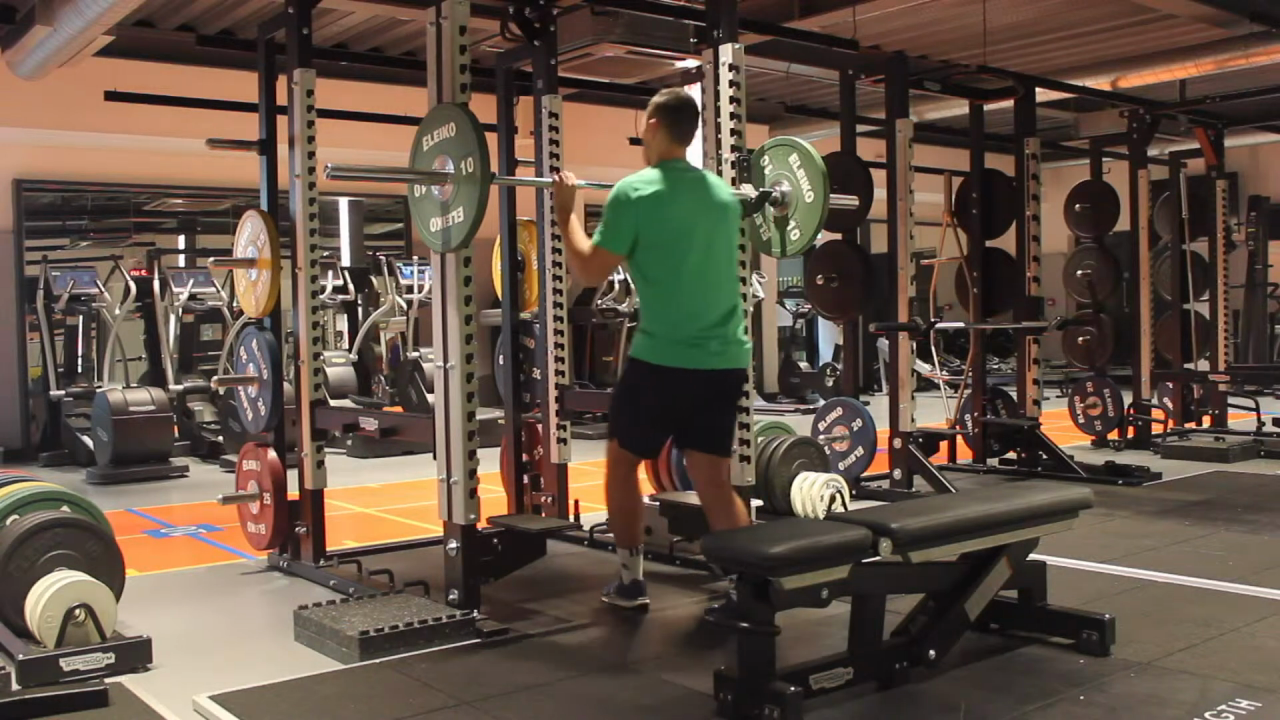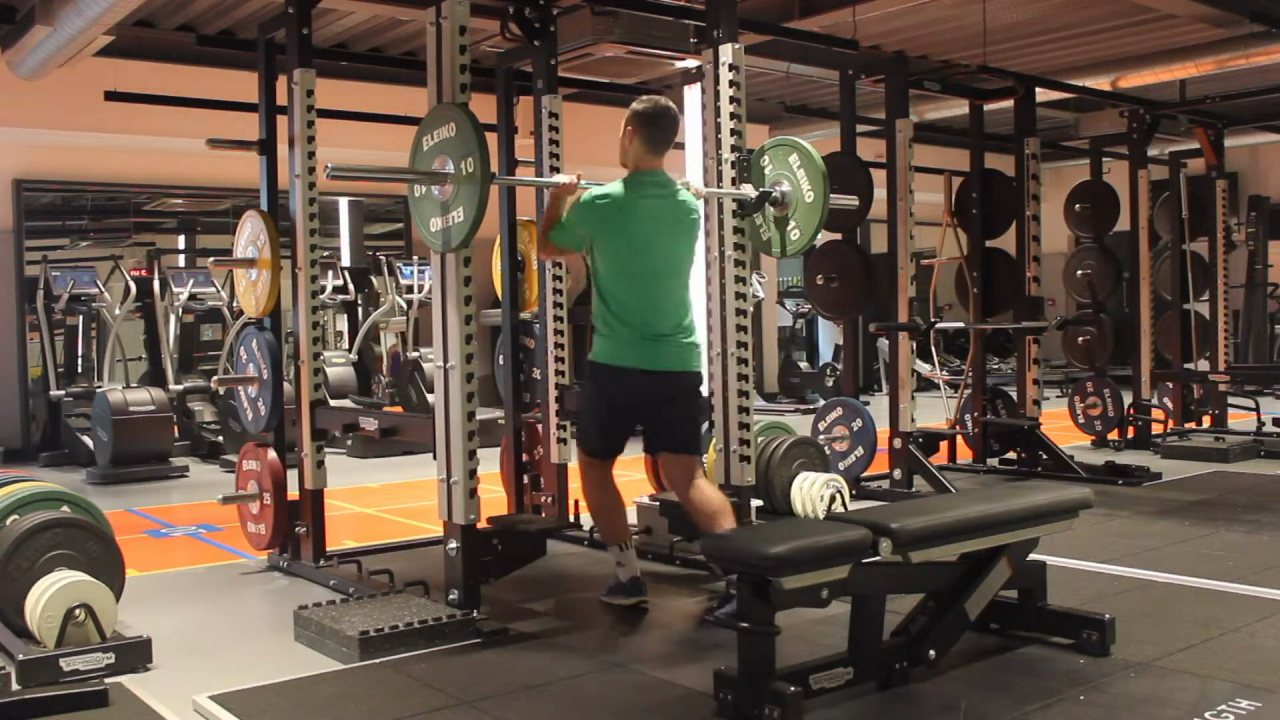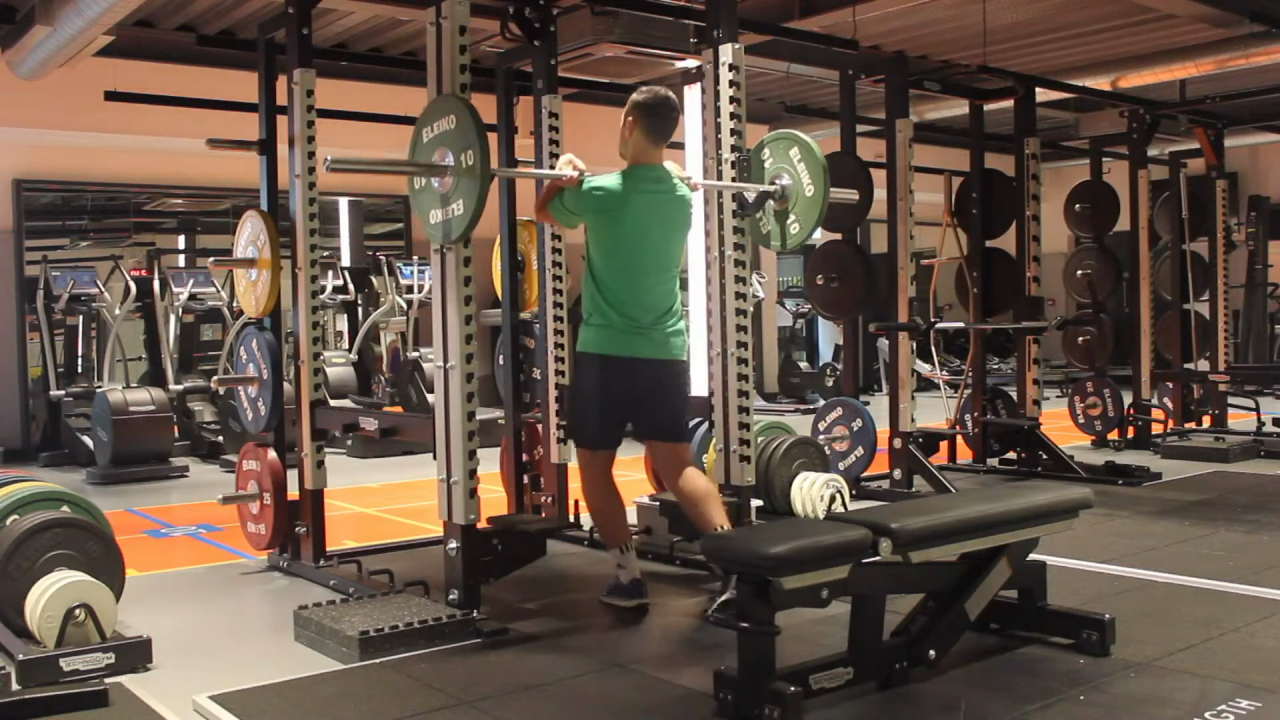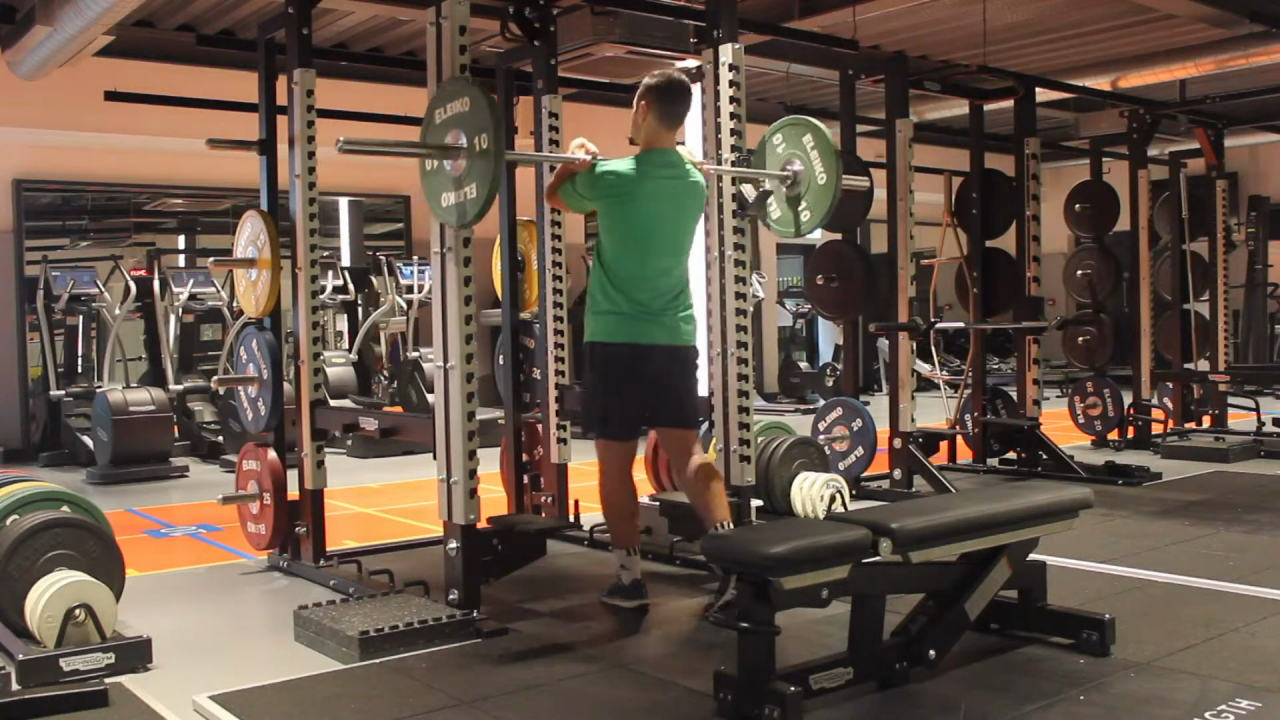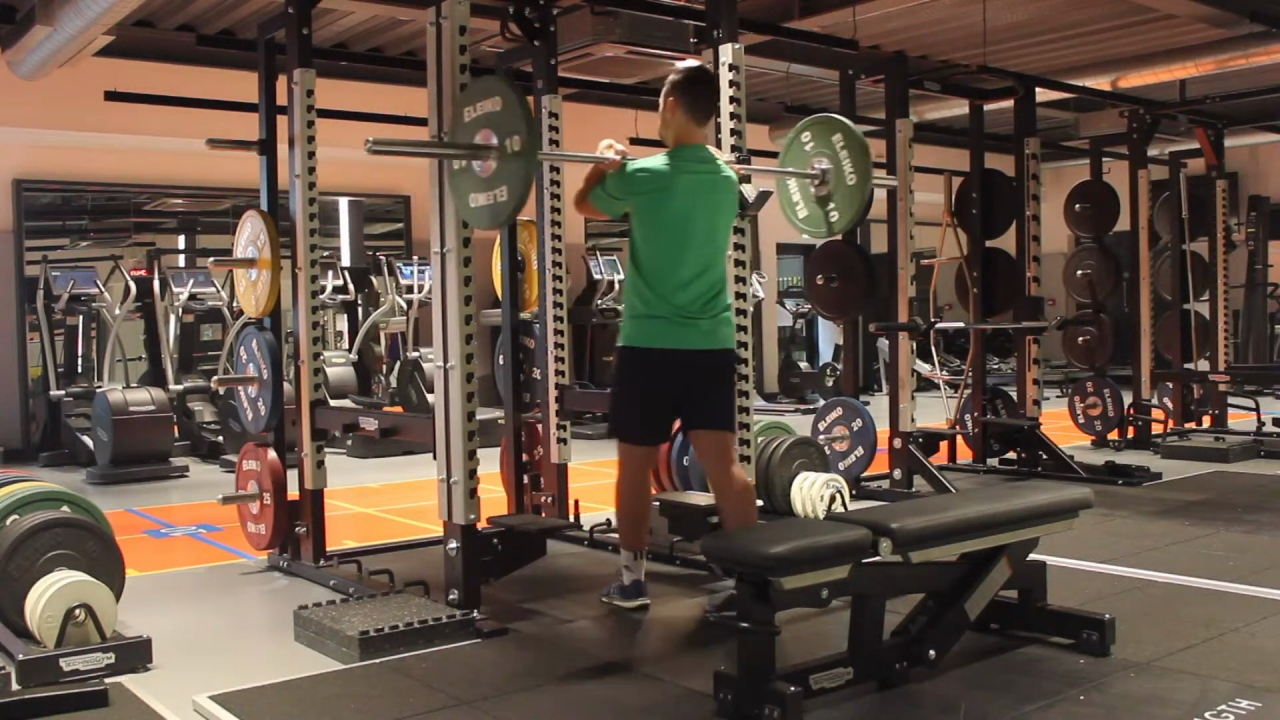
dt=0.3s
person 1, frame 1
left shoulder: (636, 191)
right shoulder: (723, 192)
left elbow: (589, 270)
left wrist: (567, 208)
left hip: (662, 358)
right hip: (726, 359)
left knee: (623, 464)
right knee: (713, 479)
left ankle: (630, 579)
person 1, frame 2
left shoulder: (601, 204)
right shoulder: (688, 206)
left elbow: (550, 249)
left wrist: (558, 197)
left hip: (617, 363)
right hip: (680, 362)
left knee: (595, 469)
right knee: (687, 477)
left ankle: (628, 576)
person 1, frame 3
left shoulder: (601, 194)
right shoulder: (681, 197)
left elbow: (545, 211)
left wrist: (562, 176)
right wrist: (677, 174)
left hip: (605, 354)
right hip: (667, 352)
left knee: (595, 468)
right knee: (677, 465)
left ankle: (629, 577)
person 1, frame 4
left shoulder: (612, 177)
right shoulder: (695, 182)
left elbow: (556, 198)
left wrist: (574, 161)
right wrist: (686, 161)
left hip: (617, 340)
right hip: (676, 340)
left knee: (616, 462)
right knee: (688, 454)
left ankle: (629, 579)
person 1, frame 5
left shoulder: (643, 176)
right shoulder: (727, 179)
left elbow: (585, 205)
left wrist: (604, 165)
left hip: (650, 344)
right hip: (713, 343)
left knee: (636, 465)
right knee: (724, 464)
left ankle: (631, 579)
